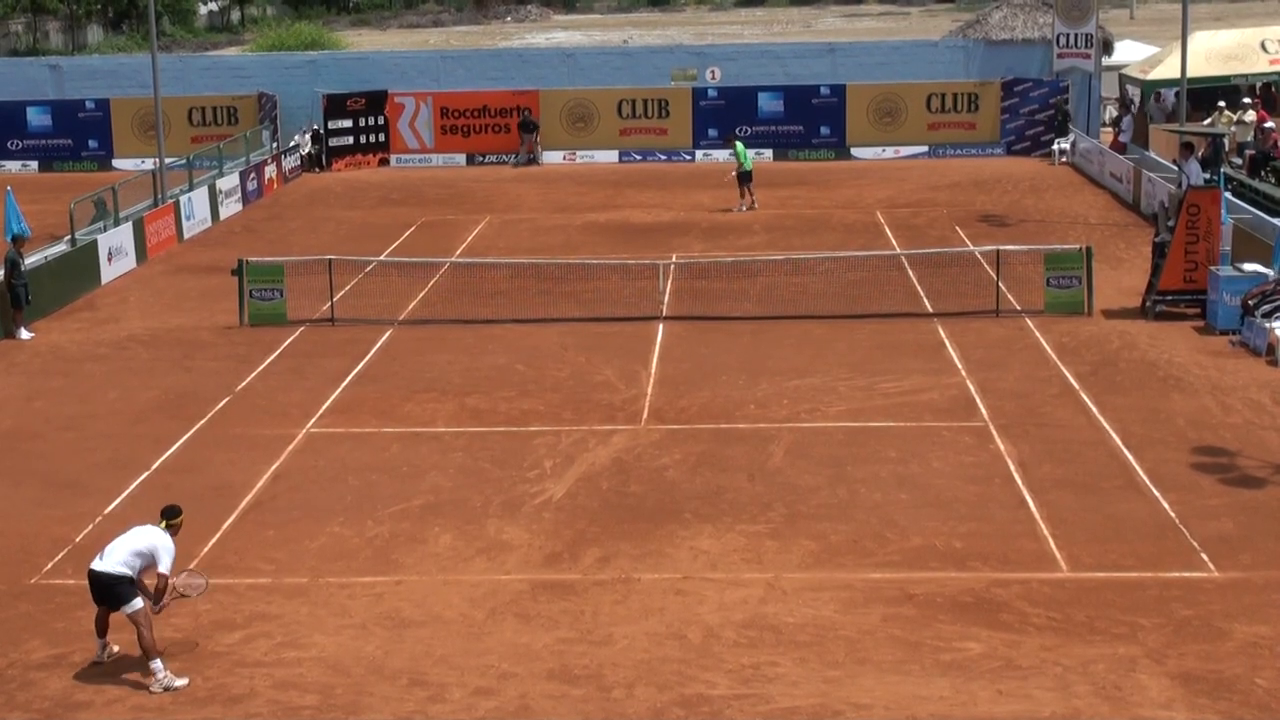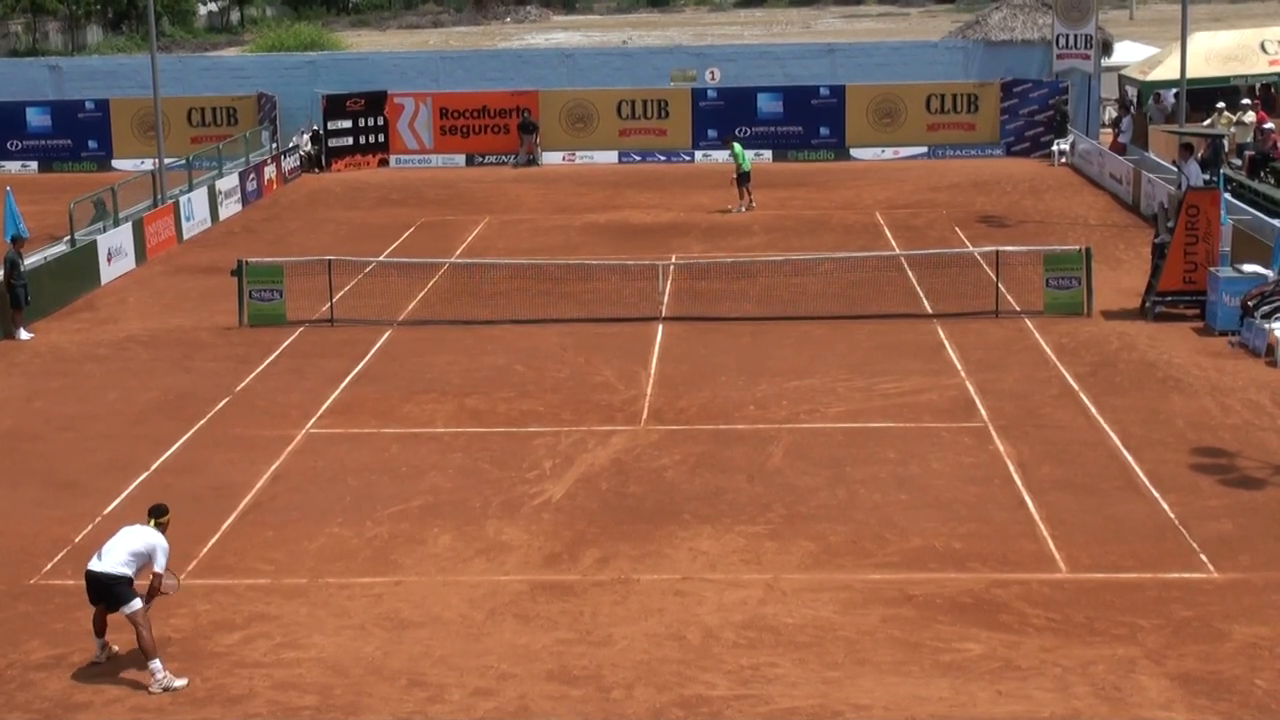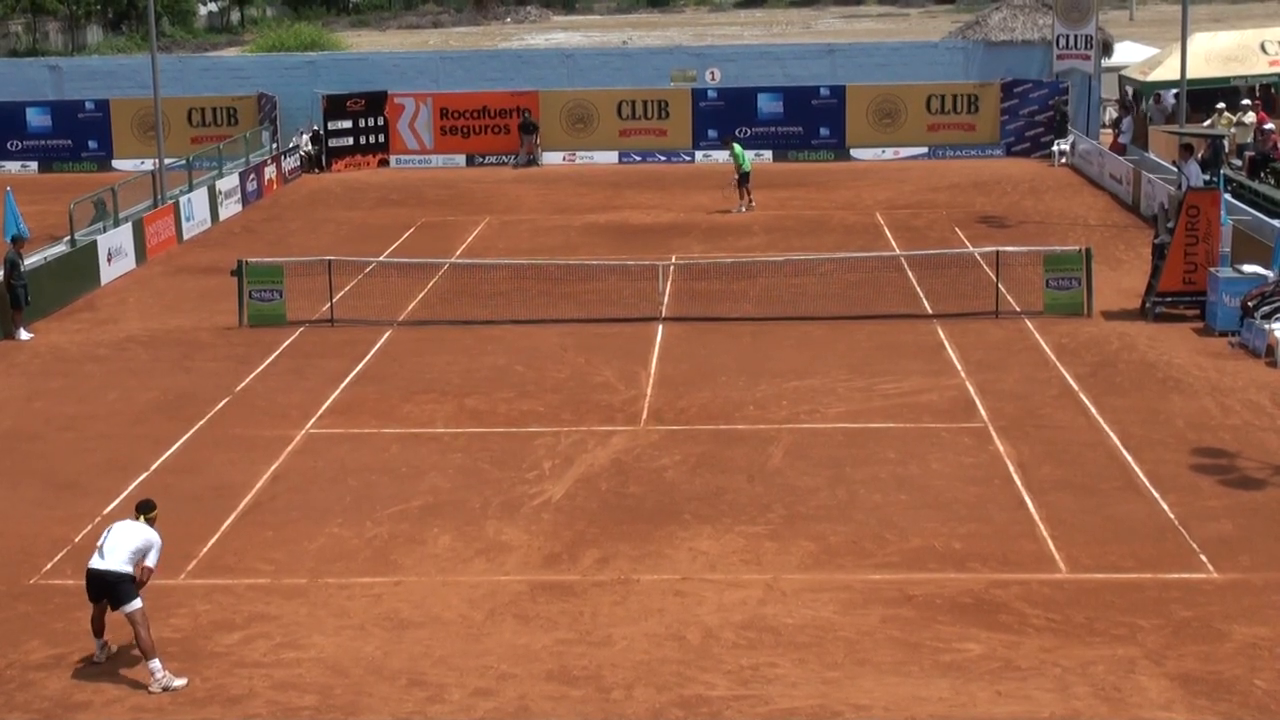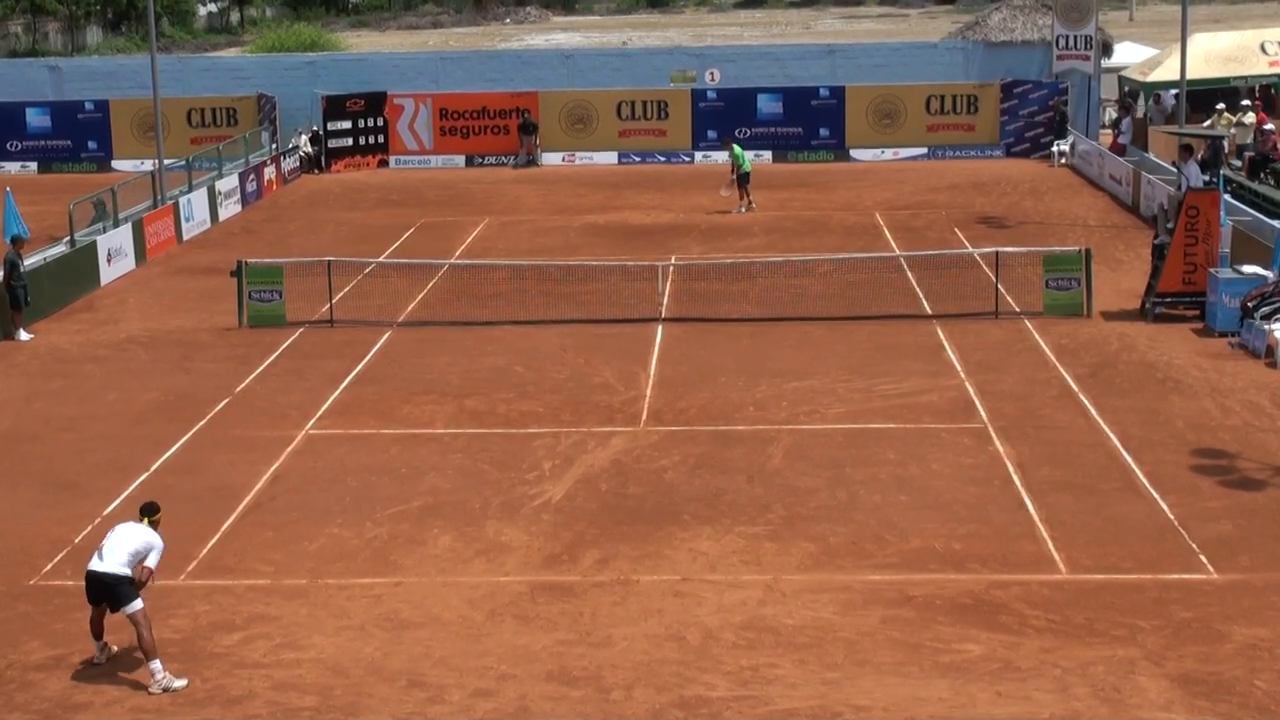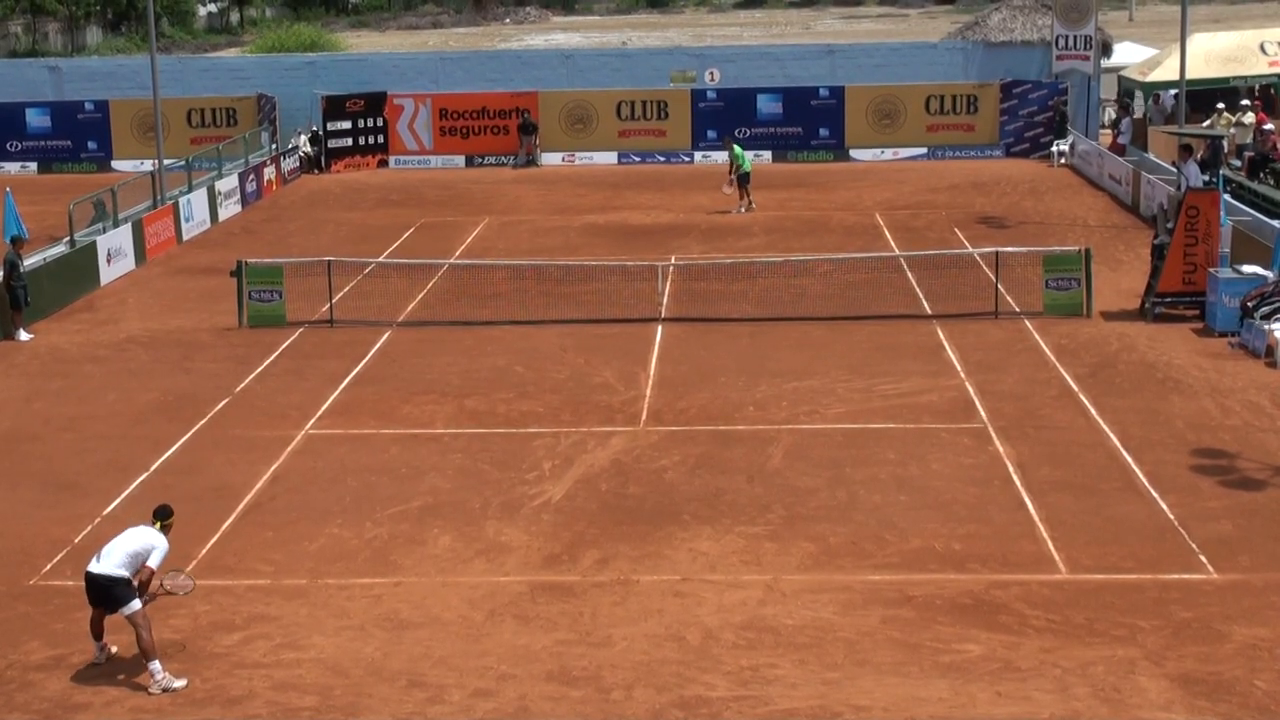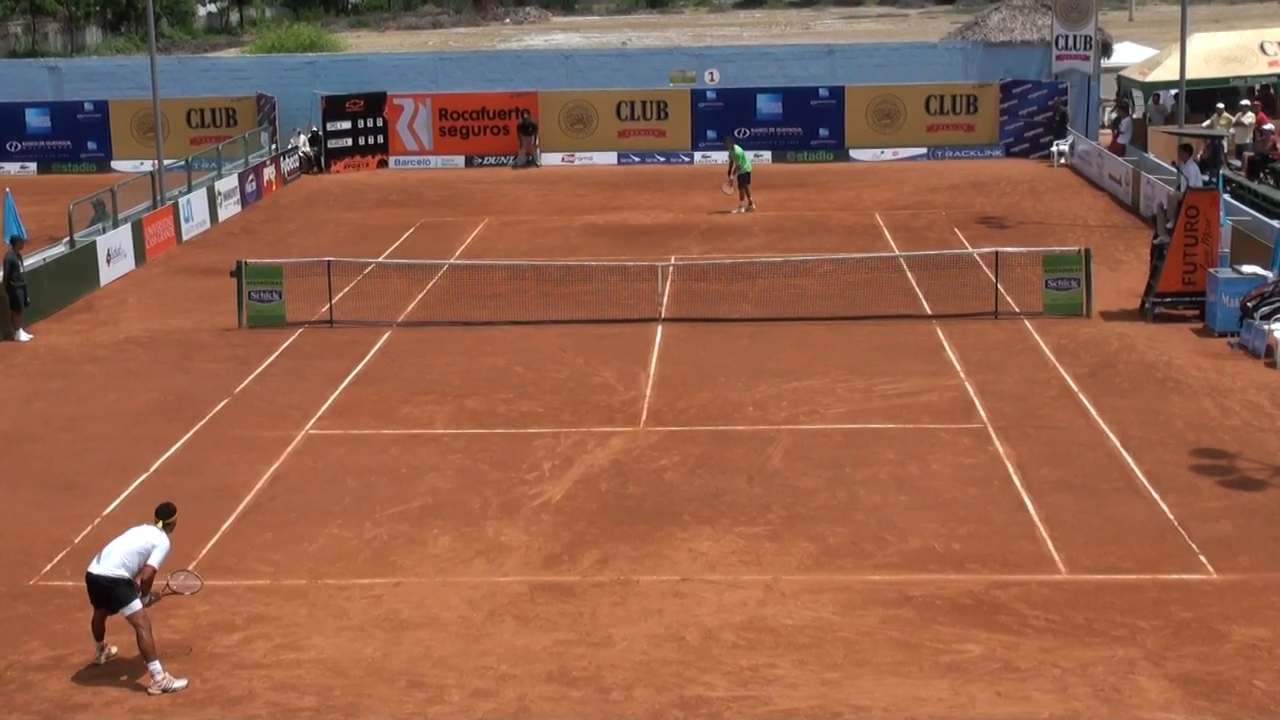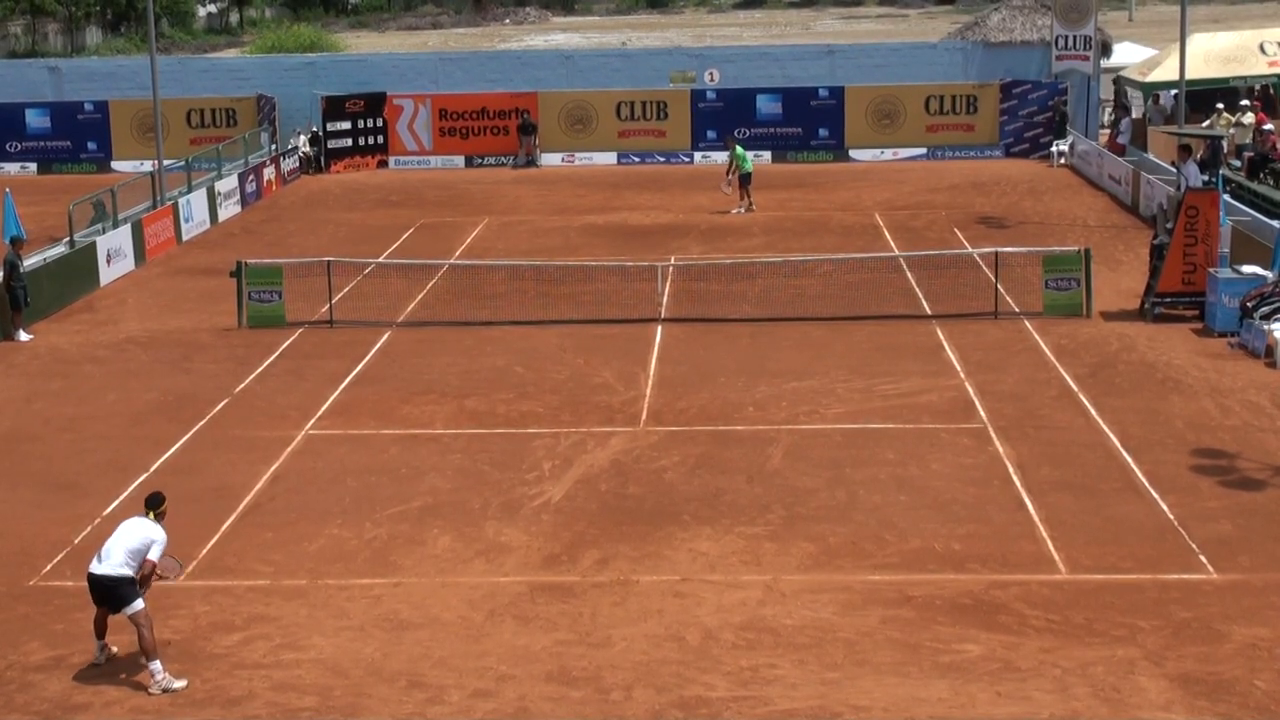
dt=0.2s
person 1, frame 1
left shoulder: (142, 530)
right shoulder: (166, 543)
right elbow: (162, 583)
left wrist: (150, 597)
right wrist: (156, 603)
left hip: (95, 570)
right hip: (113, 576)
left knee: (104, 609)
right knee: (143, 623)
left ankle: (103, 651)
right ankle: (160, 678)
person 1, frame 2
left shoulder: (130, 529)
right shoulder: (160, 542)
right elbow: (156, 582)
left wrist: (136, 597)
right wrist: (146, 603)
left hip: (92, 571)
right hip: (113, 576)
left knee: (101, 609)
right knee: (142, 624)
left ankle: (102, 651)
right ankle: (159, 678)
person 1, frame 3
left shoulder: (116, 525)
right shoulder: (154, 538)
right elbow: (144, 577)
right wrist: (132, 591)
left hip: (93, 570)
right hip: (117, 575)
left knee: (99, 608)
right knee: (140, 624)
left ankle: (101, 650)
right ankle: (159, 678)
person 1, frame 4
left shoulder: (120, 527)
right shoulder: (156, 541)
right elbow: (143, 578)
right wrist: (130, 592)
left hip: (93, 572)
right hip: (116, 577)
left knee: (98, 611)
right knee: (142, 624)
left ankle: (101, 652)
right ankle: (159, 678)
person 1, frame 5
left shoulder: (135, 530)
right shoulder: (161, 542)
right elbow: (145, 578)
left wrist: (135, 591)
right wrist: (143, 597)
left hip: (92, 572)
right hip: (112, 578)
left knee: (98, 612)
right knee: (142, 624)
left ankle: (100, 652)
right ankle: (159, 679)
person 1, frame 6
left shoulder: (139, 530)
right shoulder: (163, 541)
right elbow: (147, 575)
left wrist: (137, 589)
right wrist: (145, 597)
left hip: (93, 573)
right hip: (112, 578)
left knee: (100, 612)
right knee: (142, 625)
left ankle: (101, 653)
right ankle: (159, 680)
person 1, frame 7
left shoulder: (130, 522)
right shoulder: (159, 534)
right elbow: (147, 571)
left wrist: (136, 583)
right wrist: (141, 589)
left hip: (94, 573)
right hip: (115, 578)
left knee: (103, 610)
right knee: (144, 623)
left ankle: (101, 652)
right ankle: (159, 679)
